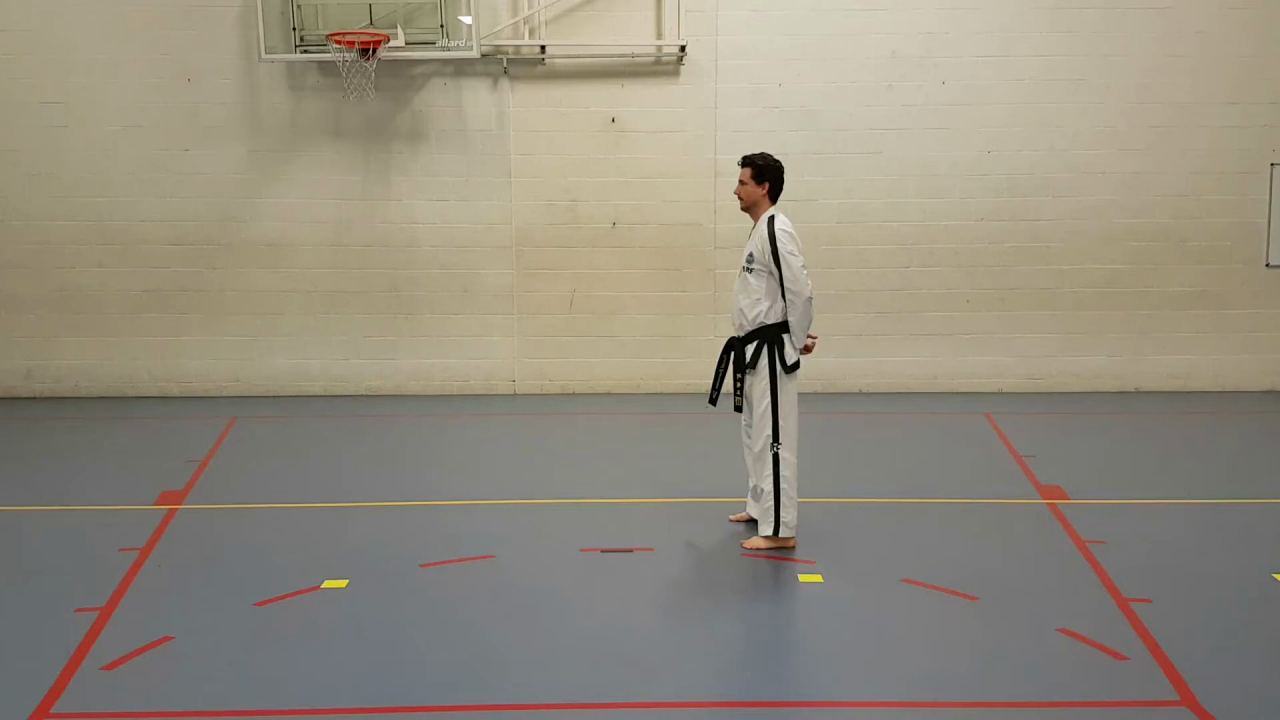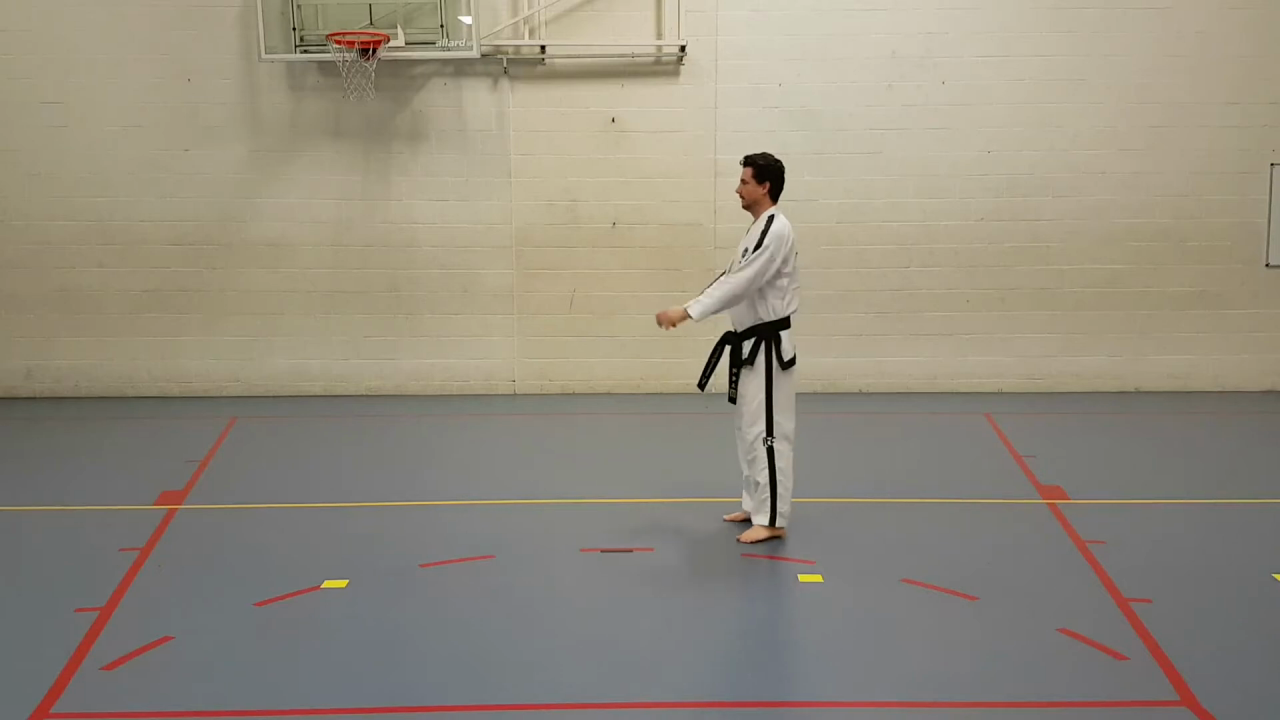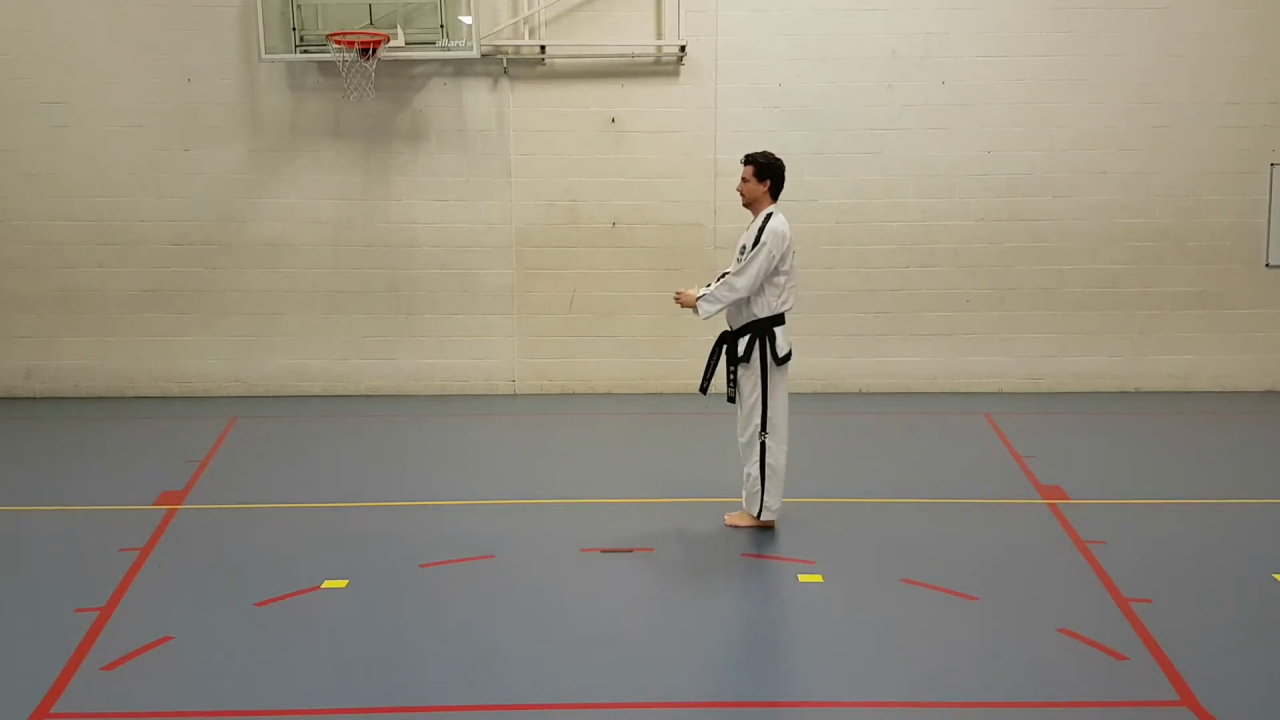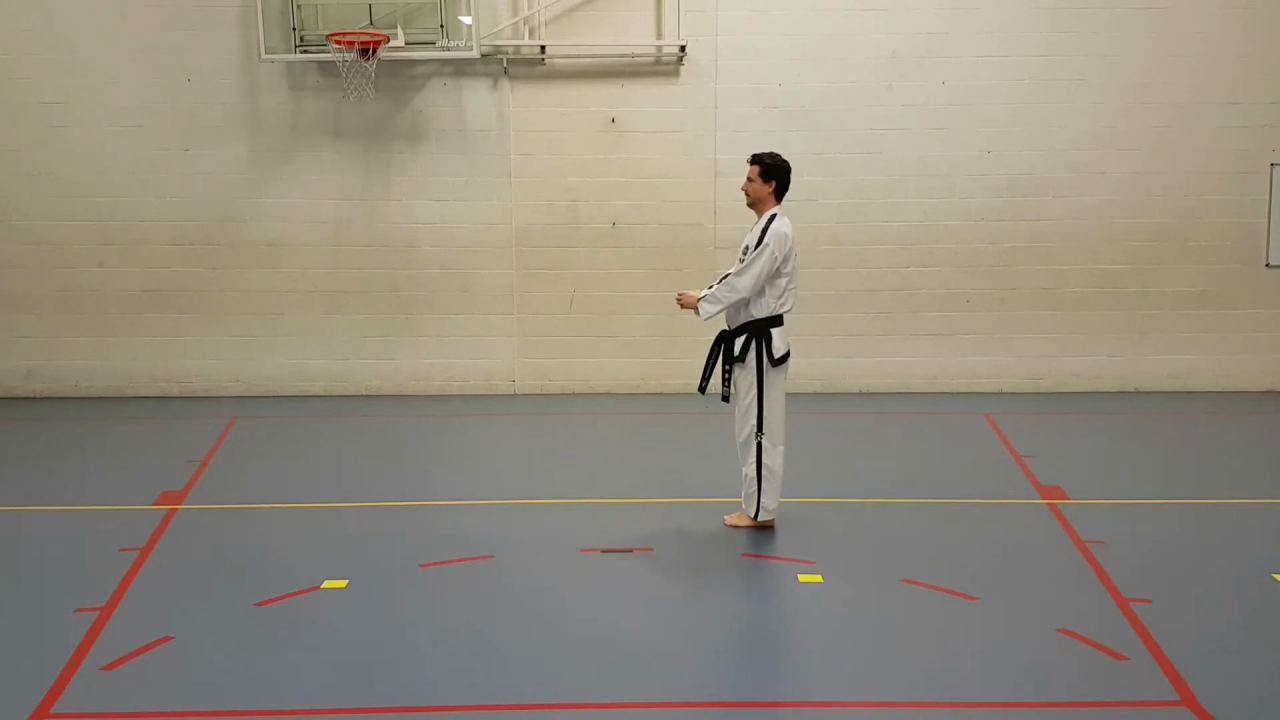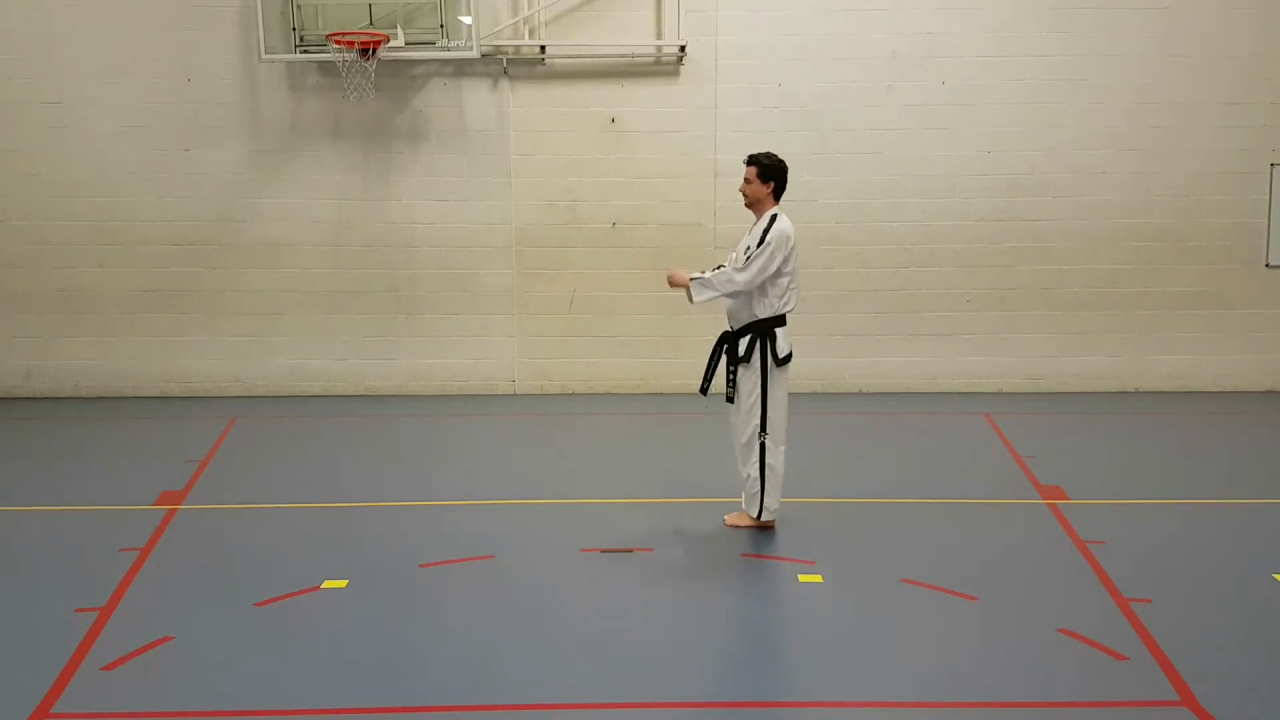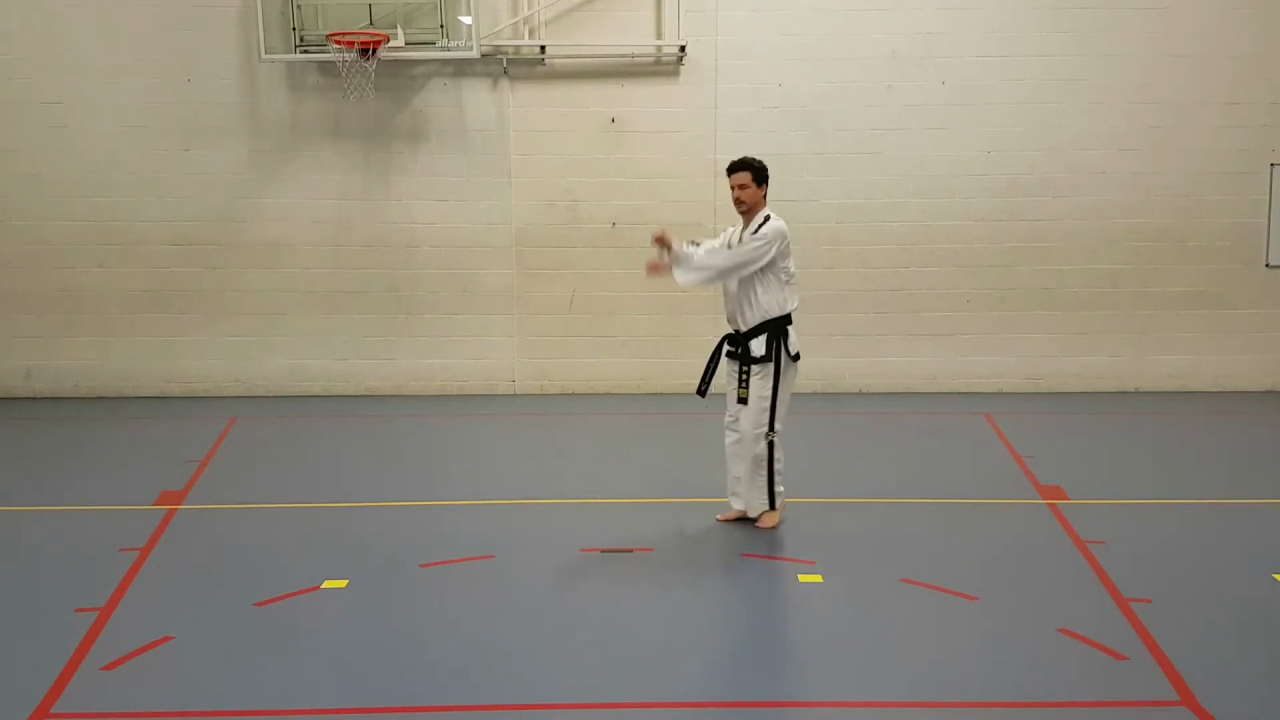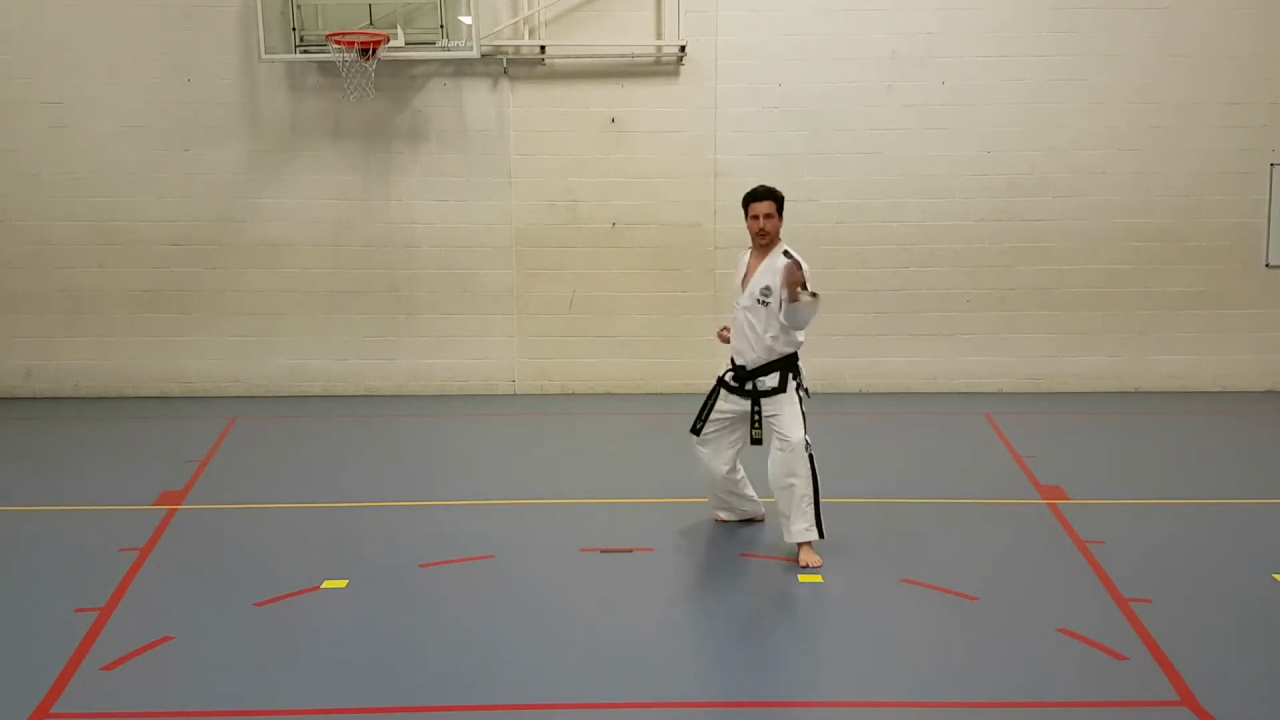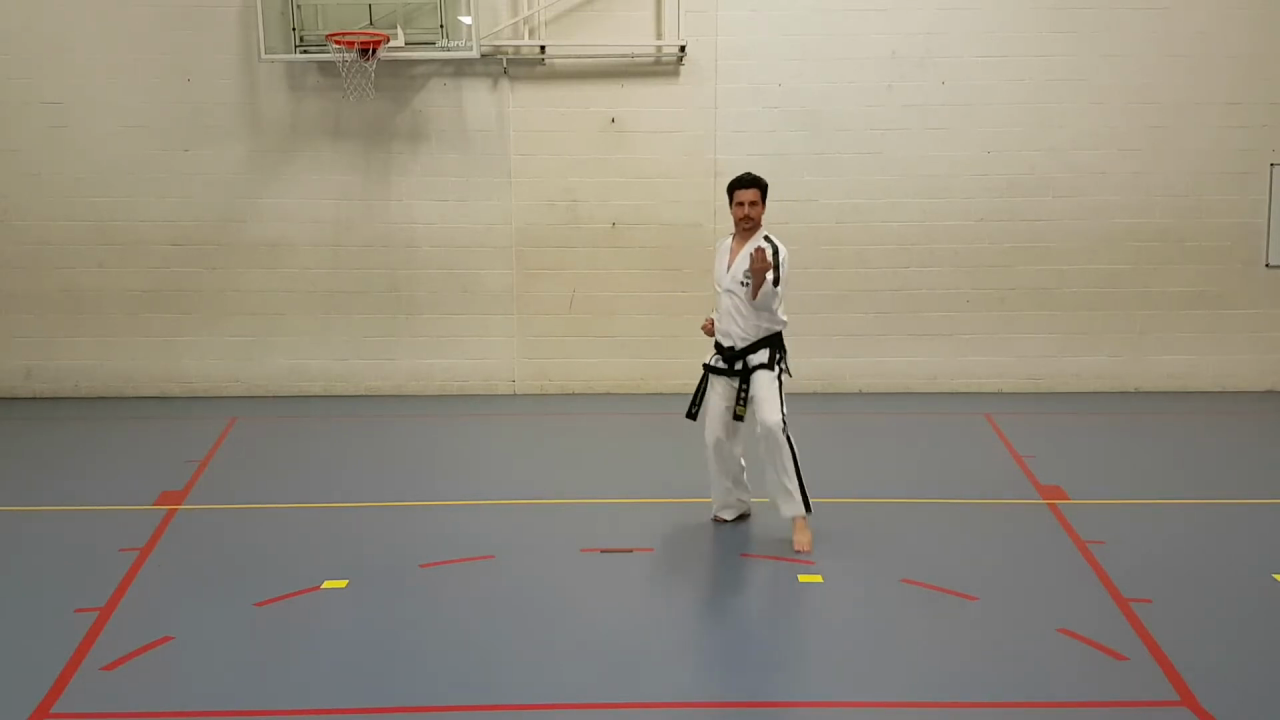
dt=0.7s
person 1, frame 1
left shoulder: (775, 231)
right shoulder: (762, 229)
left elbow: (799, 292)
left wrist: (799, 341)
right wrist: (797, 339)
left hip: (769, 351)
right hip: (757, 348)
left knee: (773, 439)
right knee: (756, 434)
left ankle: (779, 529)
right ankle: (761, 506)
person 1, frame 2
left shoulder: (775, 230)
right shoulder: (761, 227)
left elbow: (740, 283)
right elbow: (732, 277)
left wrist: (688, 311)
right wrist: (689, 308)
left hip: (767, 346)
right hip: (753, 343)
left knee: (765, 430)
right knee: (749, 428)
left ankle: (772, 519)
right ankle: (757, 505)
person 1, frame 3
left shoulder: (772, 229)
right shoulder: (761, 226)
left elbow: (743, 284)
right elbow: (734, 276)
left wrist: (698, 301)
right wrist: (699, 295)
left hip: (762, 342)
right hip: (752, 340)
left knee: (761, 427)
right knee: (753, 427)
left ankle: (762, 511)
right ankle: (756, 506)
person 1, frame 4
left shoulder: (775, 231)
right shoulder: (765, 227)
left elbow: (744, 285)
right elbow: (737, 277)
left wrist: (700, 303)
right wrist: (701, 296)
left hip: (760, 342)
right hip: (752, 339)
left knee: (760, 428)
right knee: (752, 427)
left ankle: (761, 511)
right ankle: (756, 505)
person 1, frame 5
left shoulder: (777, 230)
right shoulder: (761, 228)
left elbow: (743, 276)
right elbow: (734, 270)
left wrist: (692, 283)
right wrist: (691, 279)
left hip: (762, 344)
right hip: (751, 342)
left knee: (761, 429)
right knee: (747, 428)
left ankle: (762, 511)
right ankle: (755, 504)
person 1, frame 6
left shoulder: (773, 231)
right shoulder: (736, 233)
left elbow: (730, 262)
right elbow: (706, 254)
left wrist: (674, 266)
right wrist: (673, 248)
left hip: (770, 344)
right hip: (746, 344)
left knee: (758, 427)
right knee: (736, 425)
left ankle: (770, 503)
right ankle: (748, 503)
person 1, frame 7
left shoulder: (791, 266)
right shoulder: (744, 261)
left elbow: (795, 322)
left wrist: (798, 295)
right wrist: (732, 329)
left hip: (778, 378)
right hip: (739, 377)
left knee: (794, 447)
right knee: (709, 445)
left ankle: (804, 540)
right ankle: (744, 507)
person 1, frame 8
left shoulder: (772, 250)
right shoulder: (723, 247)
left elbow: (767, 307)
left wrist: (759, 279)
right wrist: (715, 320)
left hip: (763, 356)
right hip: (725, 359)
left knee: (771, 427)
right knee: (719, 438)
left ankle: (797, 515)
right ankle: (733, 504)
